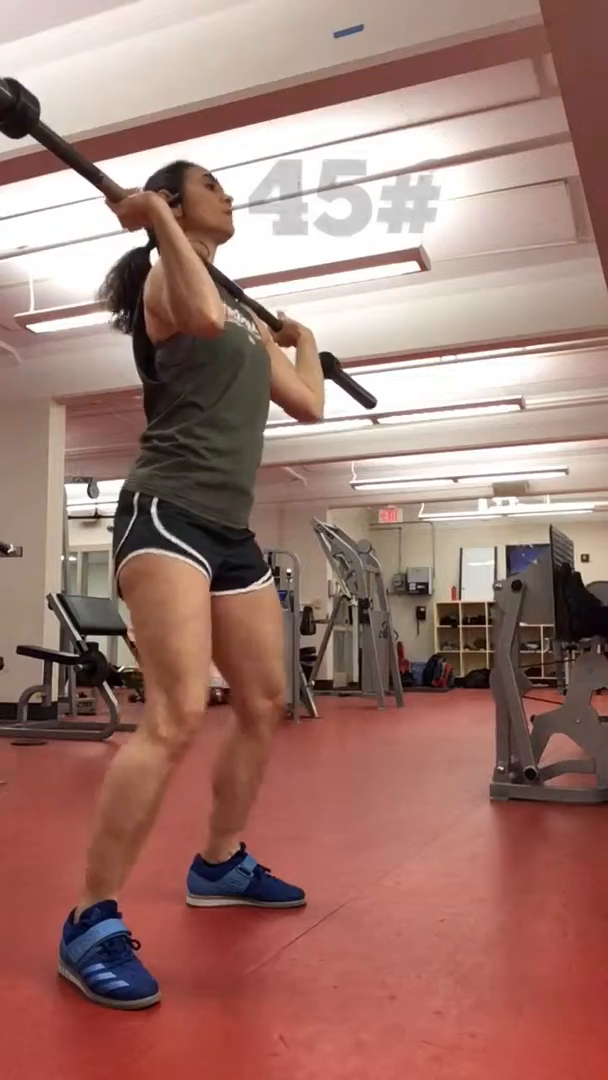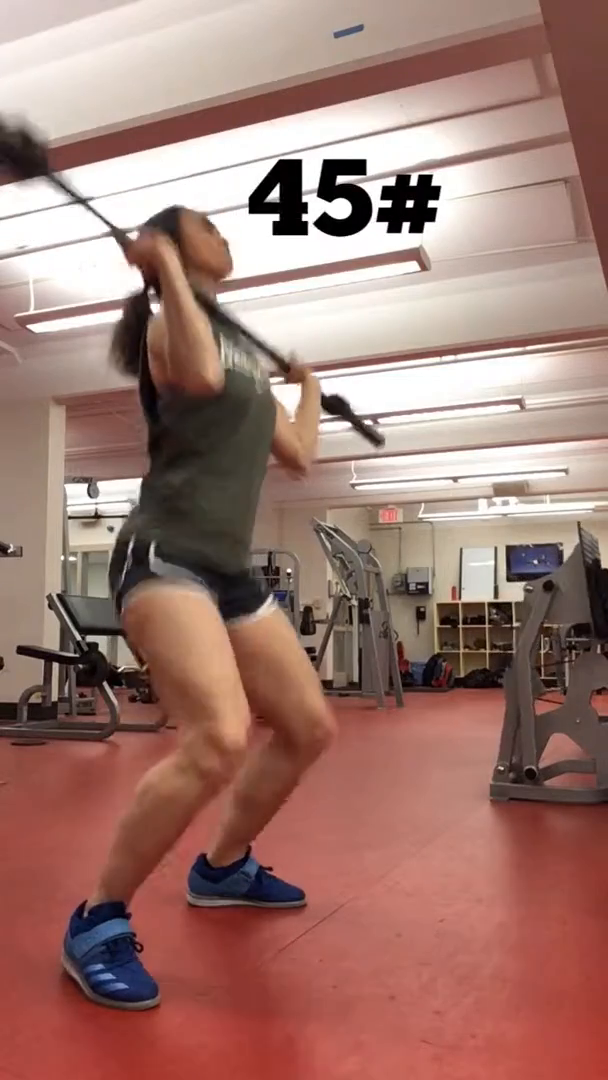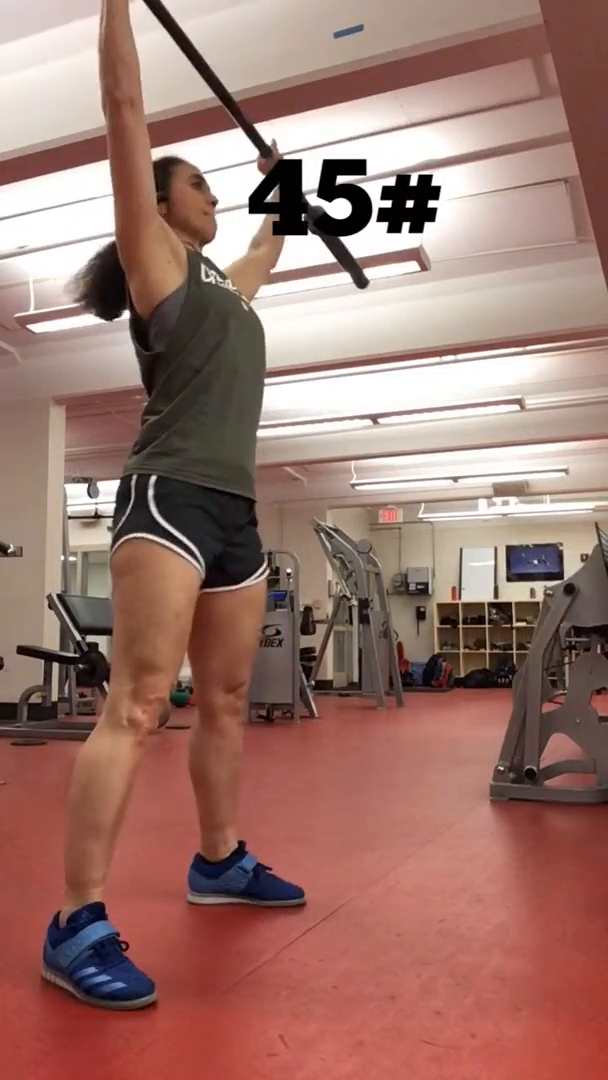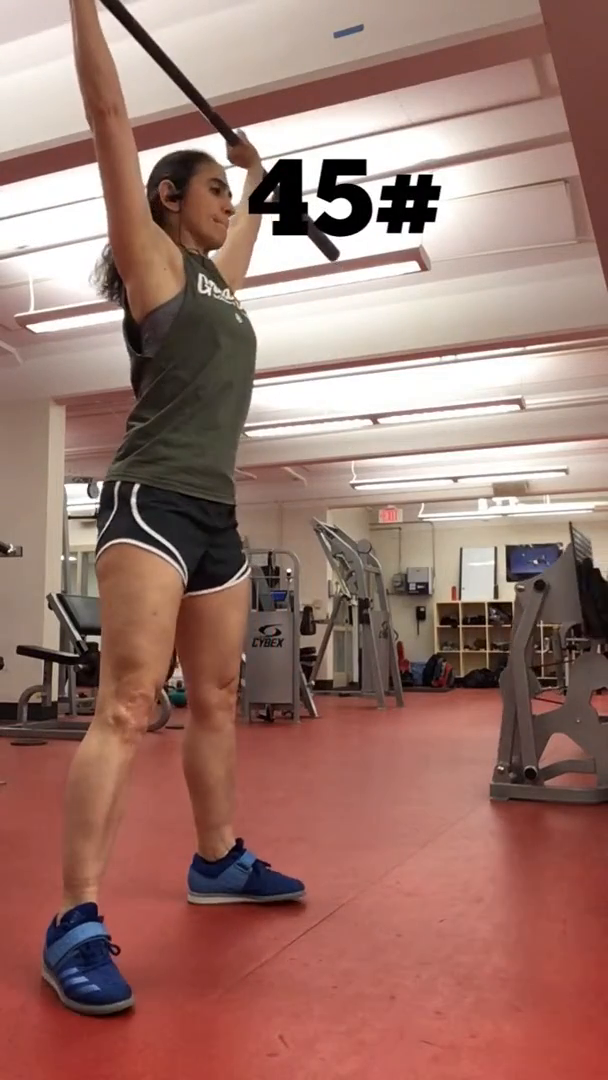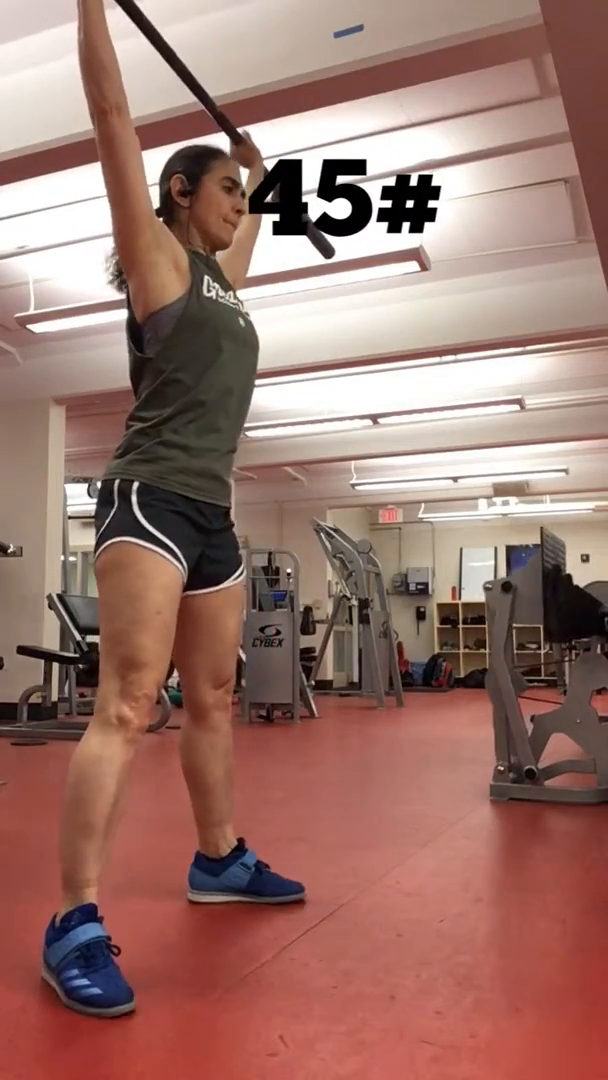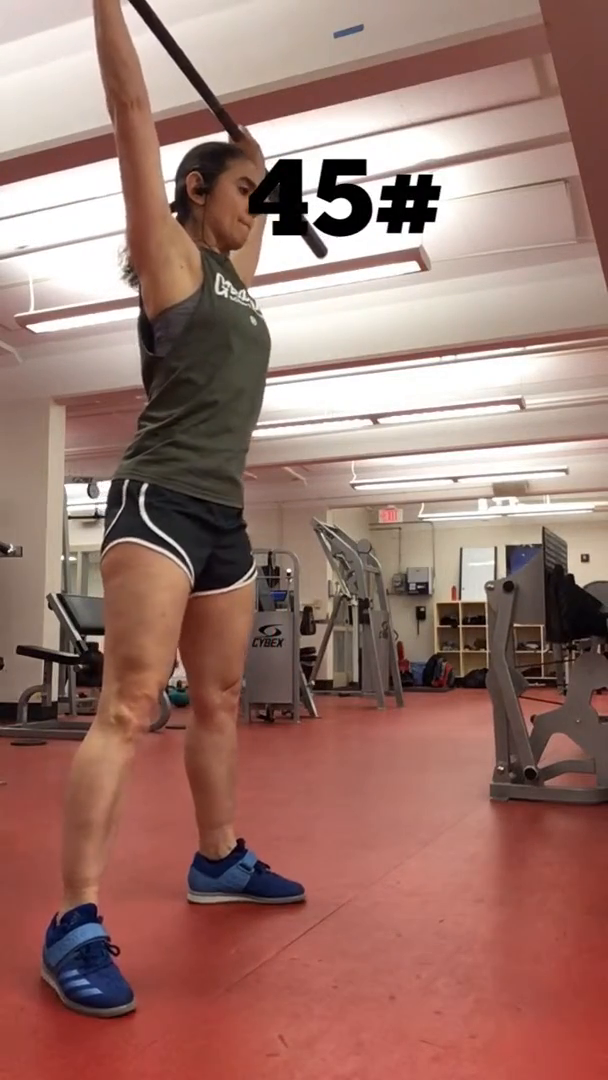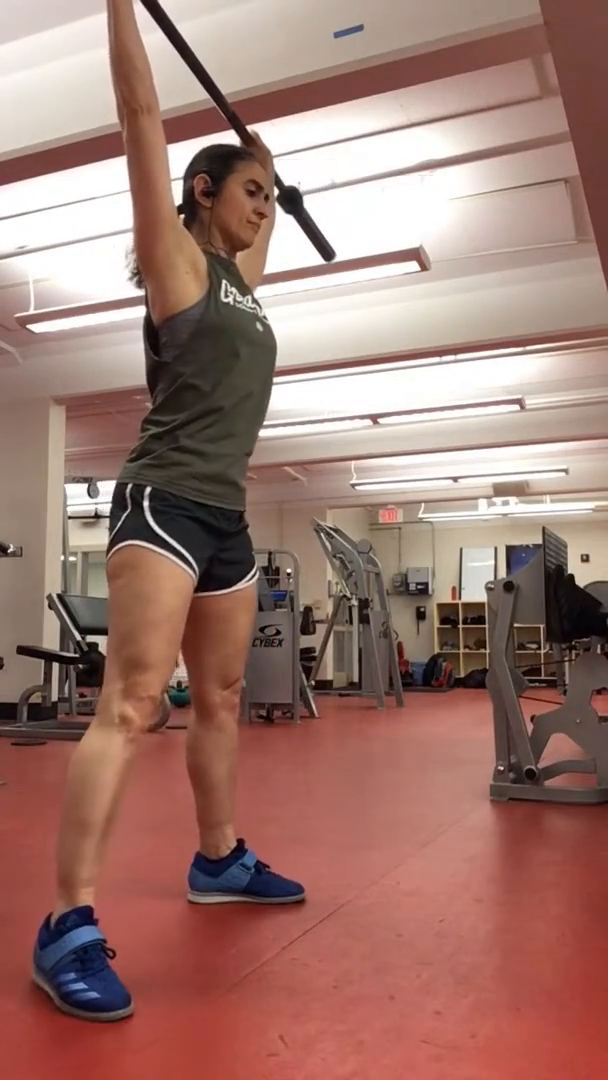
dt=0.5s
person 1, frame 1
left shoulder: (245, 316)
right shoulder: (164, 279)
left elbow: (307, 404)
right elbow: (201, 317)
left wrist: (301, 340)
right wrist: (161, 221)
left hip: (229, 526)
right hip: (169, 515)
left knee: (262, 705)
right knee: (172, 716)
left ankle: (220, 863)
right ankle: (91, 922)
person 1, frame 2
left shoulder: (247, 355)
right shoulder: (172, 329)
left elbow: (299, 454)
right elbow: (200, 374)
left wrist: (307, 389)
right wrist: (169, 271)
left hip: (228, 569)
right hip: (164, 563)
left knee: (307, 730)
right knee: (217, 741)
left ankle: (224, 867)
right ankle: (98, 924)
person 1, frame 3
left shoulder: (219, 284)
right shoulder: (153, 255)
left elbow: (270, 250)
right elbow: (124, 111)
left hip: (234, 510)
right hip: (170, 499)
left knee: (225, 707)
right knee: (138, 707)
left ankle: (220, 861)
right ankle: (77, 924)
person 1, frame 4
left shoulder: (217, 280)
right shoulder: (150, 256)
left elbow: (249, 230)
right elbow: (109, 120)
left wrist: (255, 173)
left hip: (214, 515)
right hip: (151, 506)
left knee: (217, 702)
right knee: (127, 710)
left ankle: (219, 860)
right ankle: (75, 924)
person 1, frame 5
left shoulder: (221, 277)
right shoulder: (156, 255)
left elbow: (250, 222)
right elbow: (112, 117)
left wrist: (257, 167)
left hip: (210, 513)
right hip: (150, 502)
left knee: (213, 702)
right knee: (127, 707)
left ankle: (219, 858)
right ankle: (74, 925)
person 1, frame 6
left shoulder: (234, 274)
right shoulder: (171, 253)
left elbow: (258, 215)
right elbow: (132, 113)
left wrist: (256, 161)
left hip: (223, 514)
right hip: (160, 502)
left knee: (220, 703)
right knee: (130, 707)
left ankle: (220, 860)
right ankle: (75, 924)
person 1, frame 7
left shoulder: (241, 278)
right shoulder: (175, 258)
left elbow: (260, 208)
right elbow: (140, 117)
left wrist: (259, 157)
left hip: (225, 517)
right hip: (165, 505)
left knee: (220, 701)
right knee: (131, 705)
left ankle: (219, 858)
right ankle: (69, 926)
